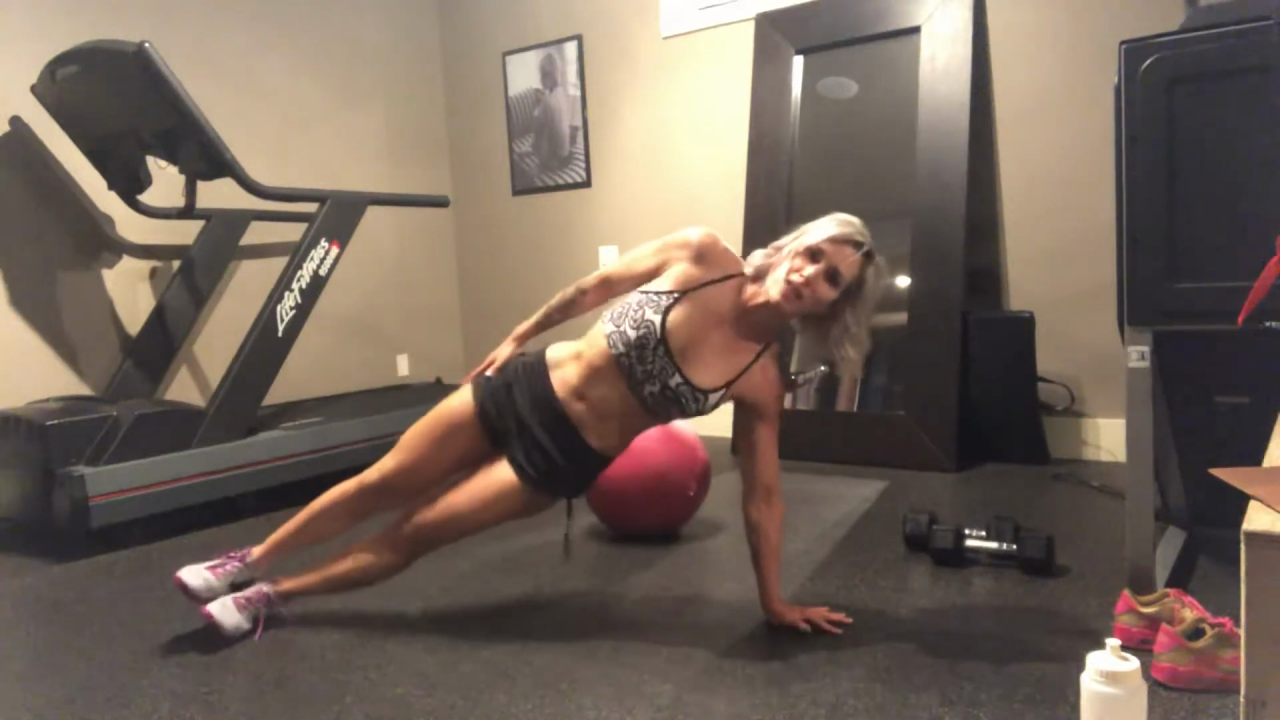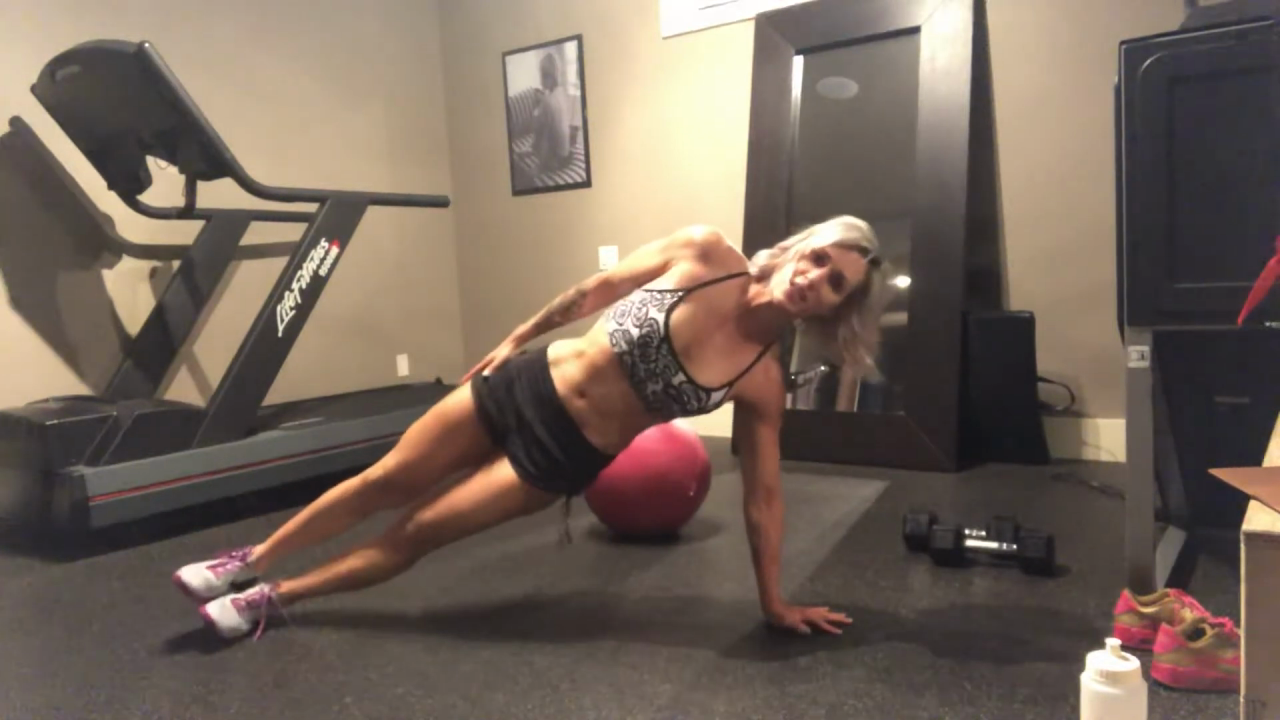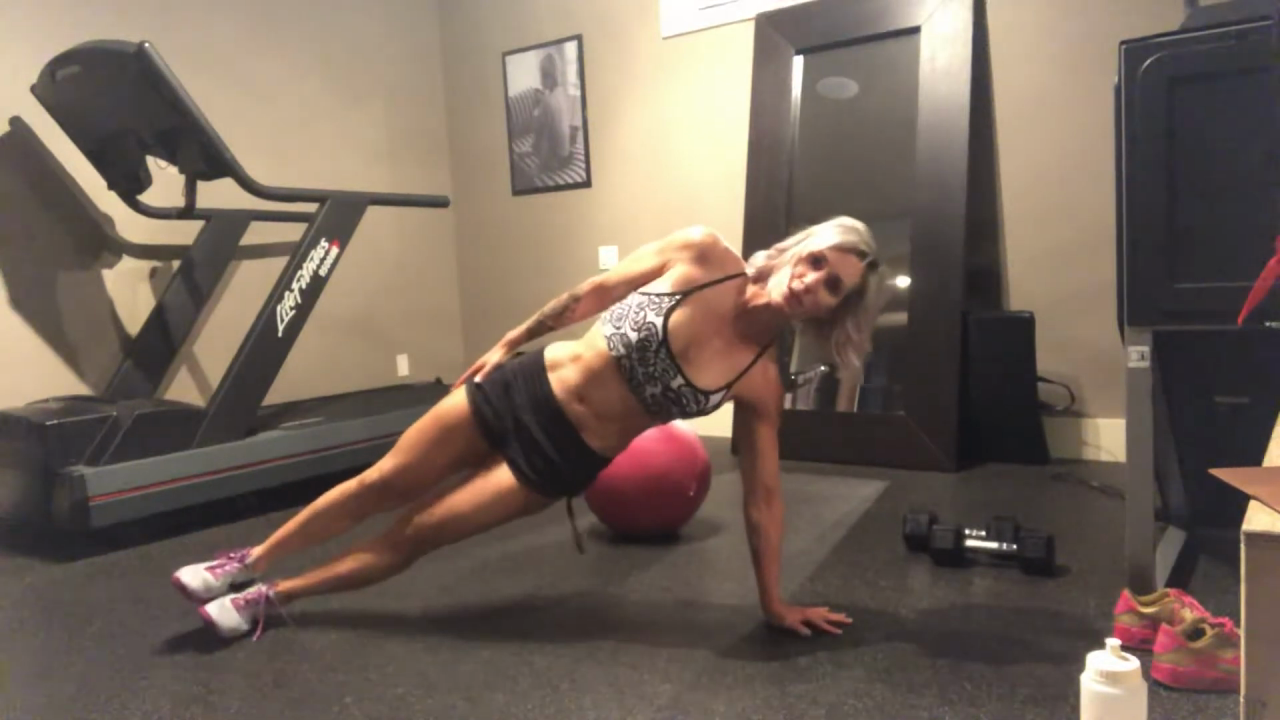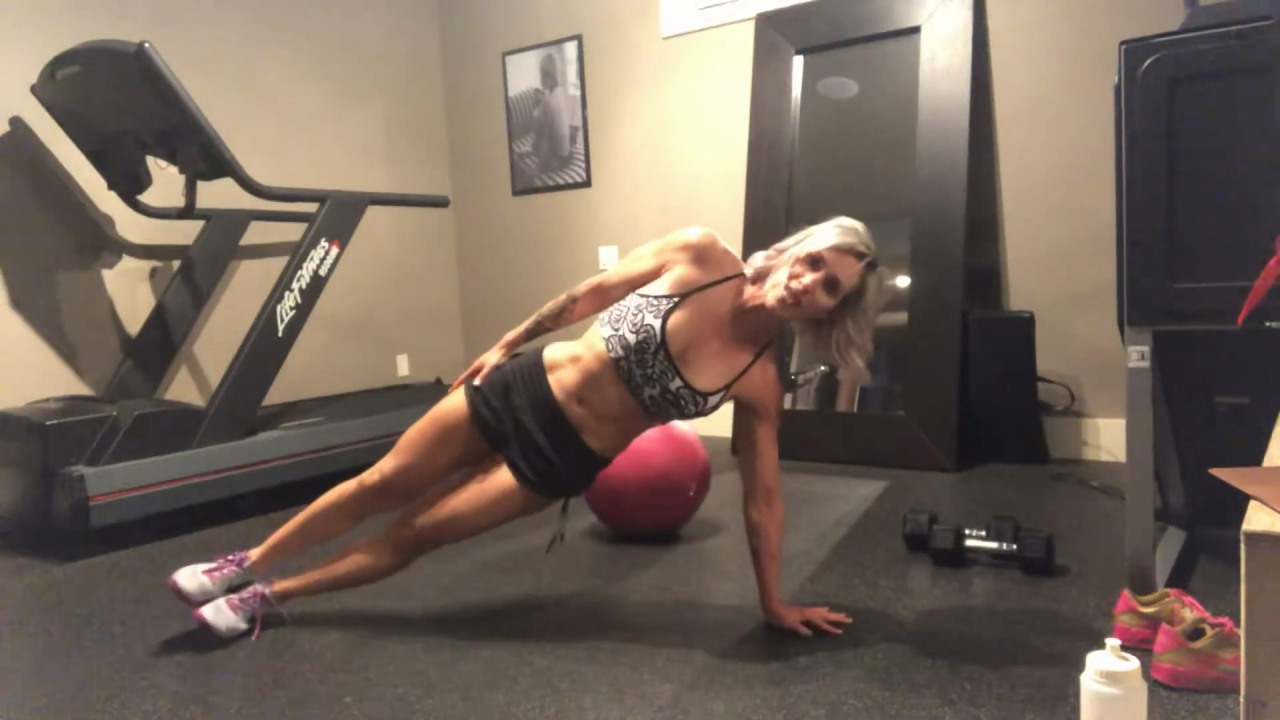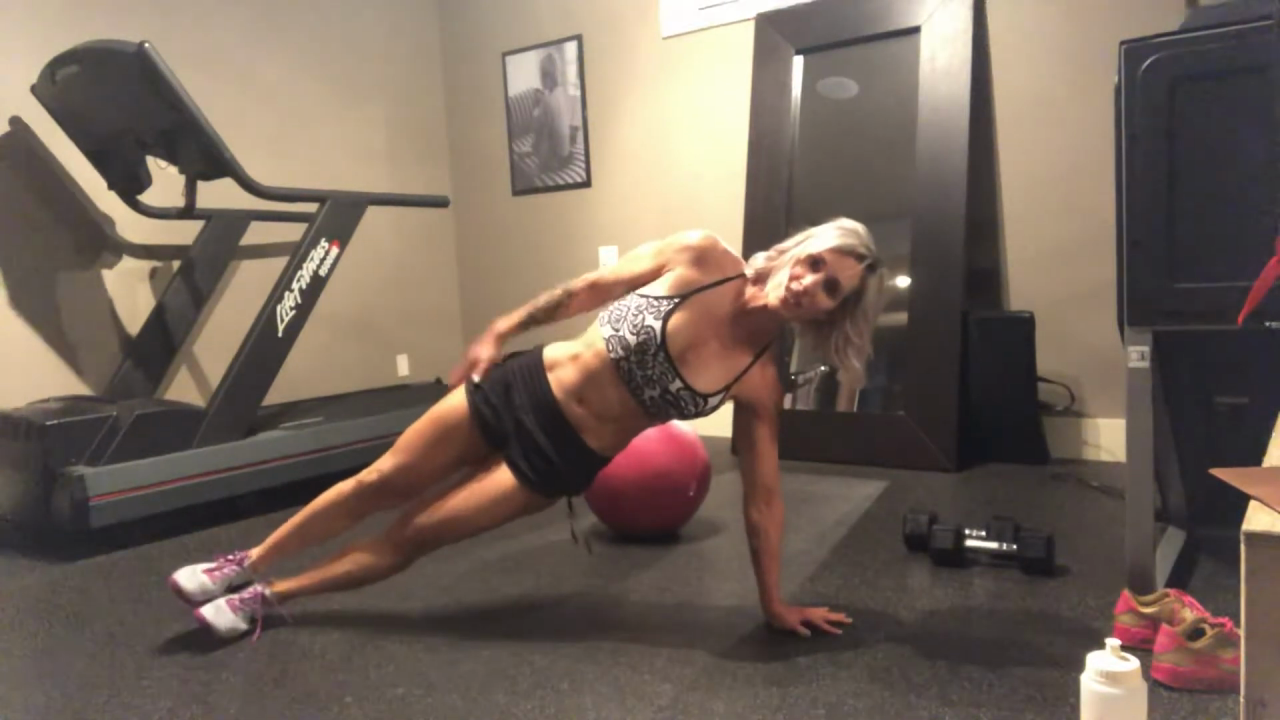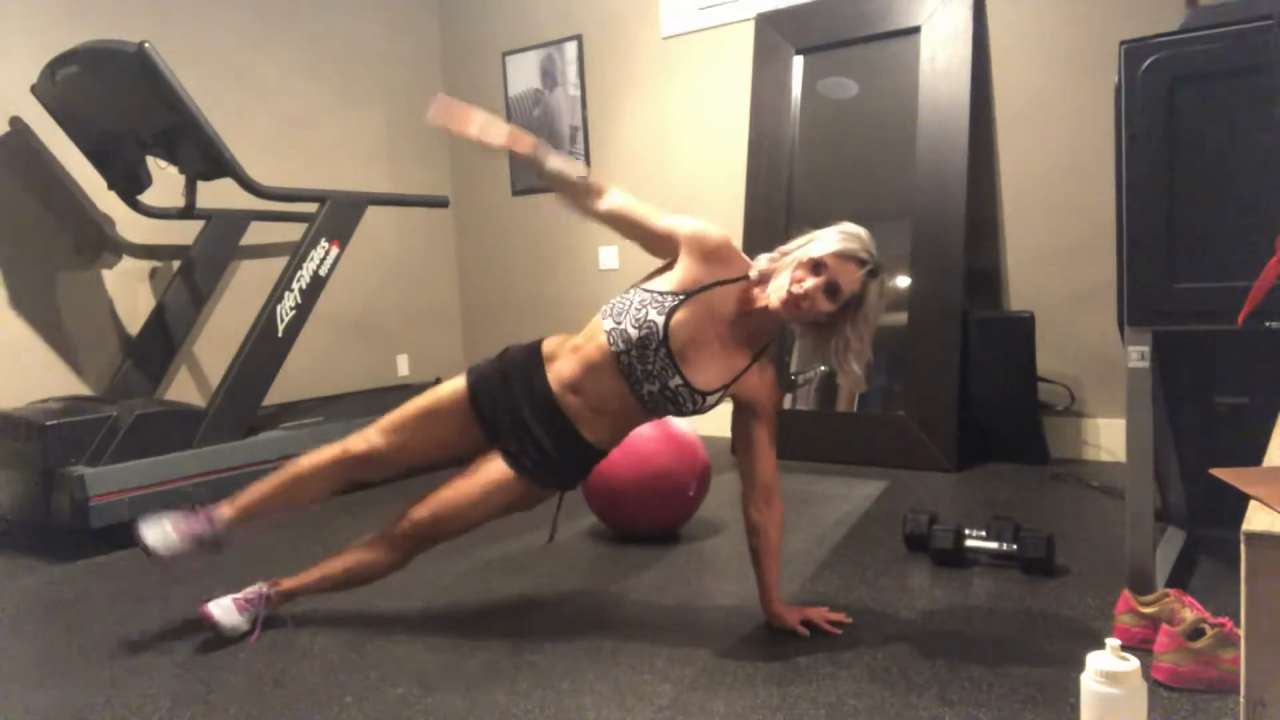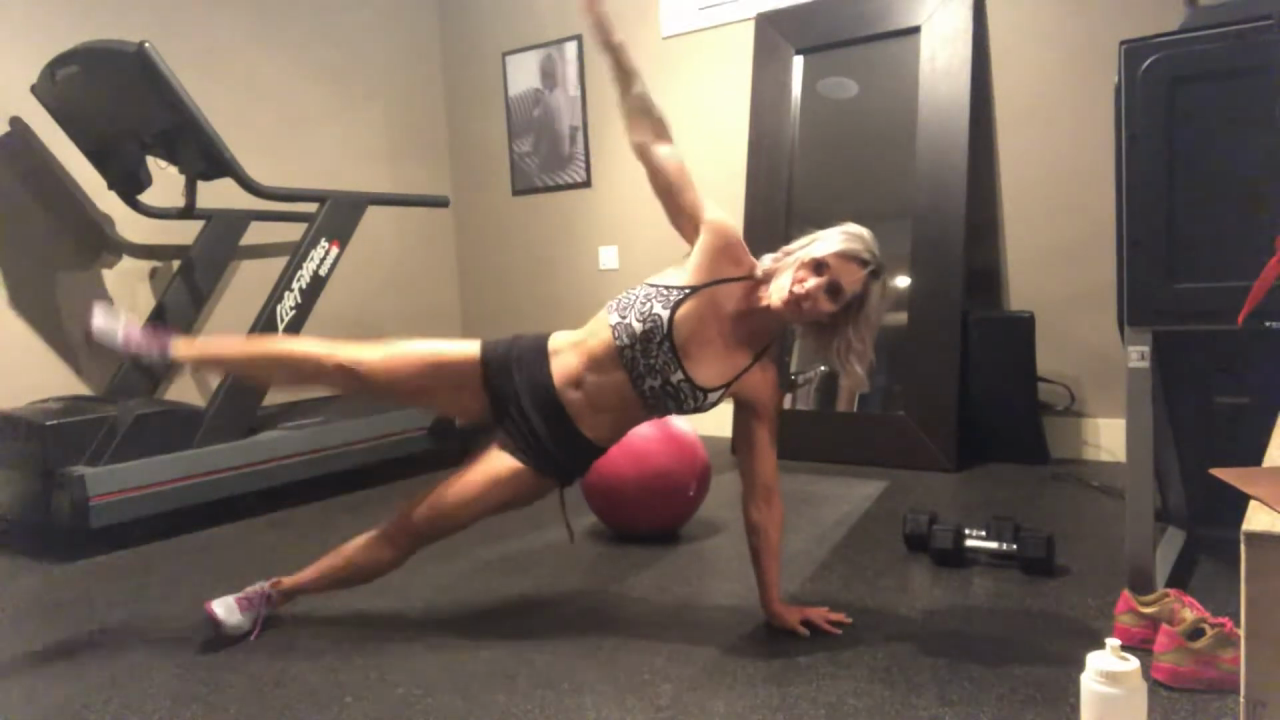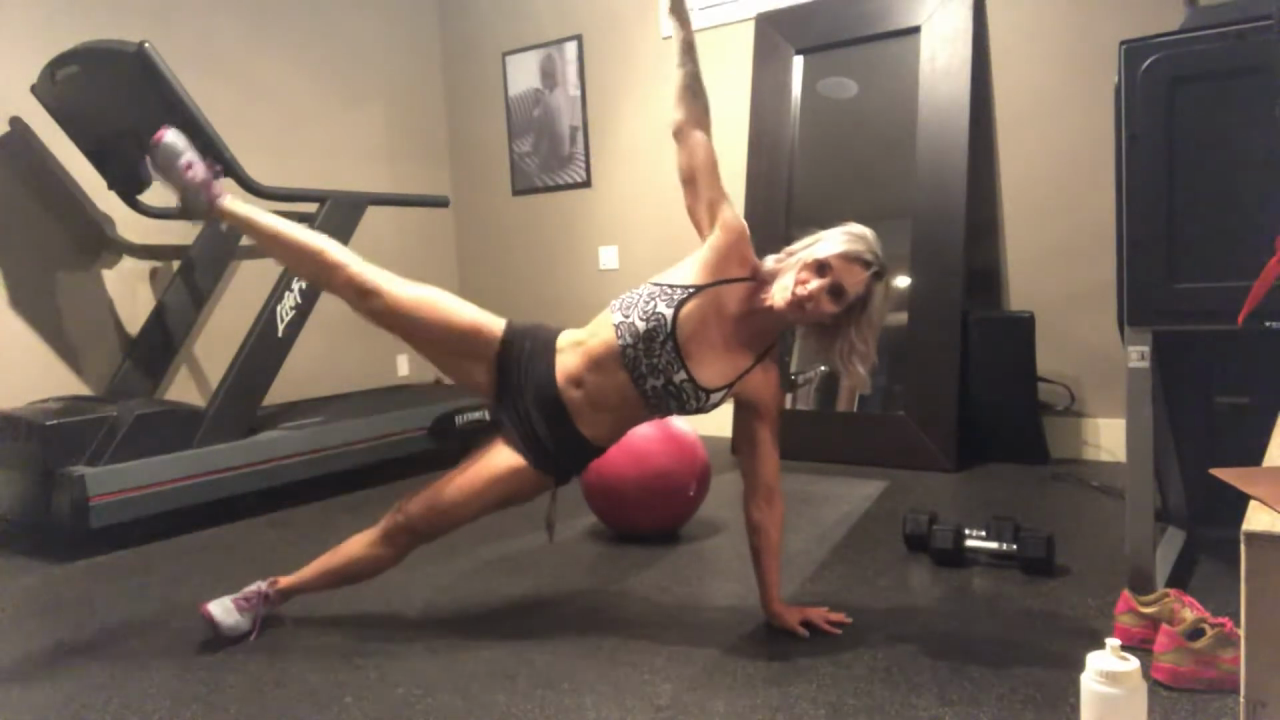
dt=0.3s
person 1, frame 1
left shoulder: (762, 382)
right shoulder: (701, 254)
left elbow: (762, 493)
right elbow: (598, 285)
left wrist: (774, 602)
right wrist: (516, 338)
left hip: (564, 458)
right hip: (526, 388)
left knee: (413, 535)
right knee: (382, 486)
left ankle: (270, 594)
right ankle: (250, 560)
person 1, frame 2
left shoulder: (762, 382)
right shoulder: (704, 251)
left elbow: (762, 493)
right elbow: (598, 287)
left wrist: (774, 601)
right wrist: (516, 336)
left hip: (563, 454)
right hip: (526, 384)
left knee: (415, 534)
right knee: (384, 482)
left ankle: (271, 597)
right ankle: (249, 560)
person 1, frame 3
left shoulder: (761, 382)
right shoulder: (702, 254)
left elbow: (763, 493)
right elbow: (593, 293)
left wrist: (775, 601)
right wrist: (509, 341)
left hip: (563, 458)
right hip: (523, 388)
left knee: (412, 535)
right knee: (382, 485)
left ankle: (271, 595)
right ankle: (249, 561)
person 1, frame 4
left shoulder: (759, 384)
right shoulder: (700, 253)
left elbow: (763, 495)
right elbow: (592, 292)
left wrist: (775, 603)
right wrist: (508, 342)
left hip: (563, 460)
right hip: (523, 388)
left knee: (413, 536)
right knee: (382, 485)
left ankle: (268, 595)
right ankle: (247, 564)
person 1, frame 5
left shoulder: (759, 384)
right shoulder: (702, 257)
left elbow: (762, 495)
right elbow: (588, 288)
left wrist: (775, 603)
right wrist: (501, 330)
left hip: (563, 459)
right hip: (523, 387)
left knee: (412, 535)
right knee: (381, 483)
left ankle: (271, 595)
right ankle: (249, 562)
person 1, frame 6
left shoulder: (757, 383)
right shoulder: (709, 255)
left elbow: (760, 498)
right elbow: (597, 198)
left wrist: (774, 603)
right wrist: (515, 140)
left hip: (560, 453)
right hip: (525, 383)
left knee: (412, 532)
right knee: (366, 450)
left ankle: (273, 595)
right ankle: (215, 519)
person 1, frame 7
left shoulder: (758, 383)
right shoulder: (719, 248)
left elbow: (761, 494)
right elbow: (651, 140)
left wrist: (775, 604)
left hip: (558, 447)
right hip: (524, 370)
left knee: (409, 529)
right knee: (343, 367)
left ankle: (271, 593)
right ankle: (172, 347)
person 1, frame 8
left shoulder: (761, 385)
right shoulder: (729, 247)
left elbow: (762, 495)
right elbow: (689, 130)
left wrist: (775, 605)
left hip: (555, 443)
right hip: (525, 359)
left knee: (411, 524)
right knee: (362, 284)
left ankle: (270, 593)
right ankle: (218, 199)
